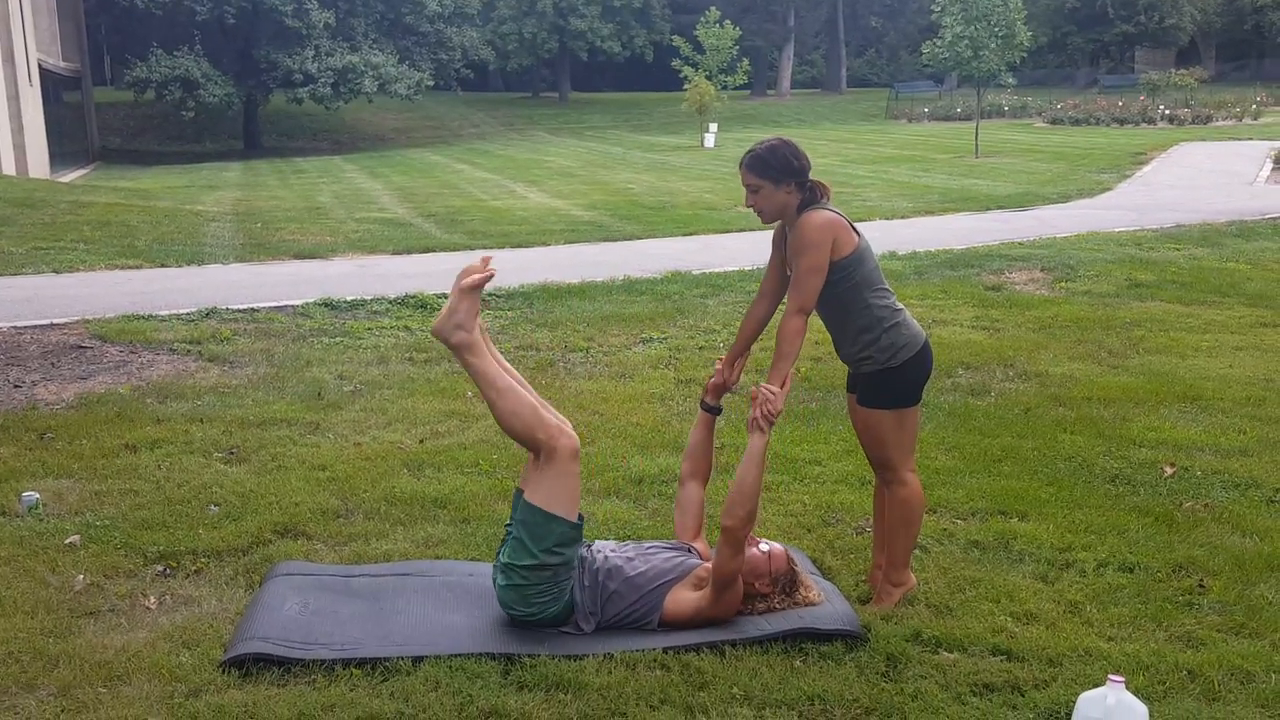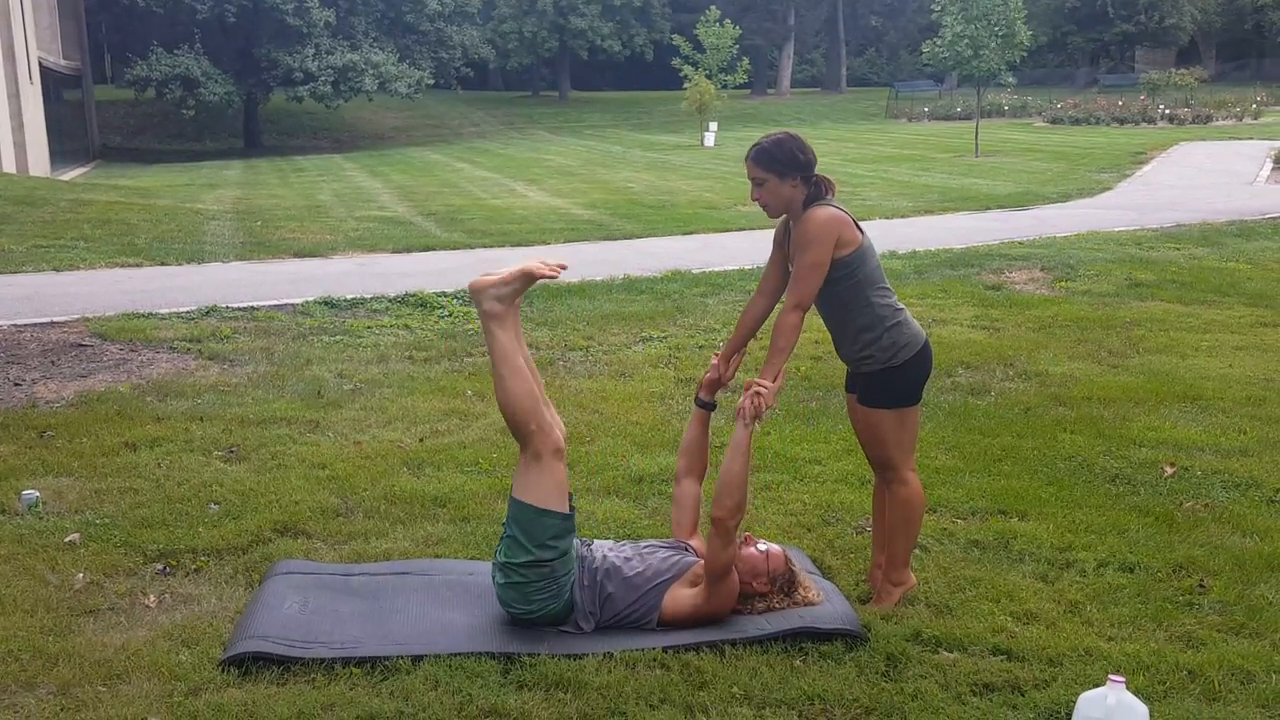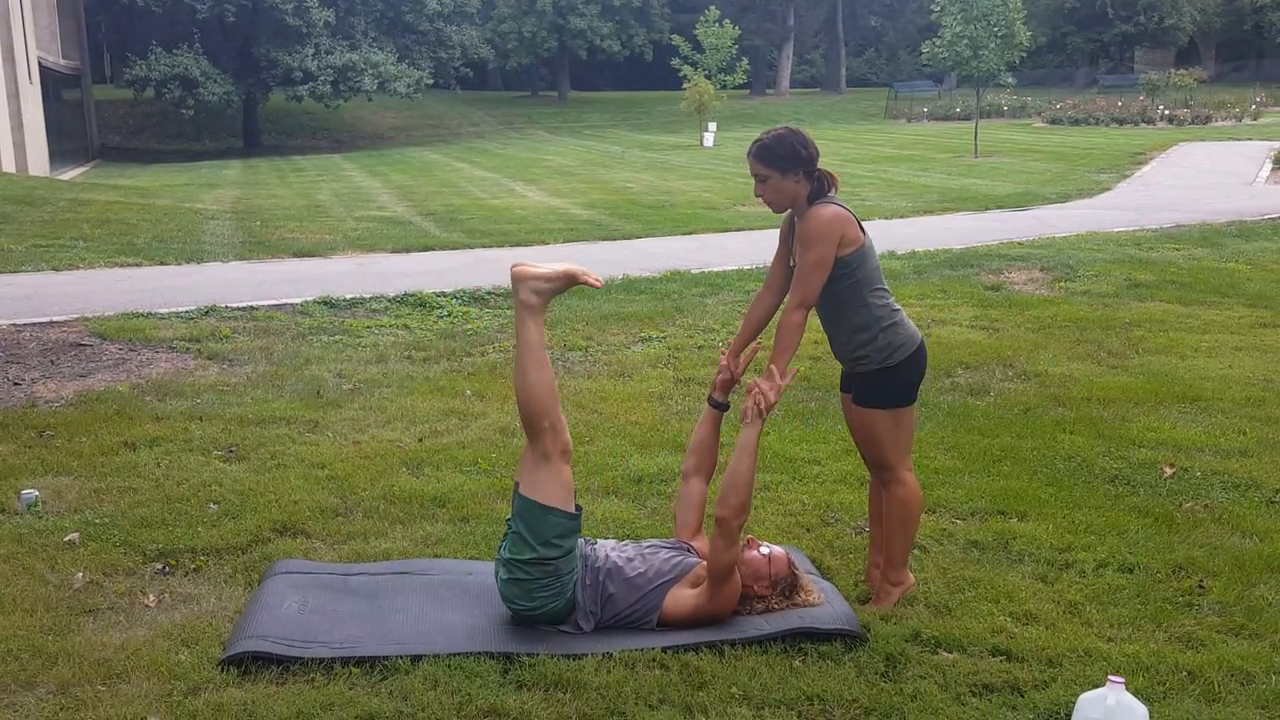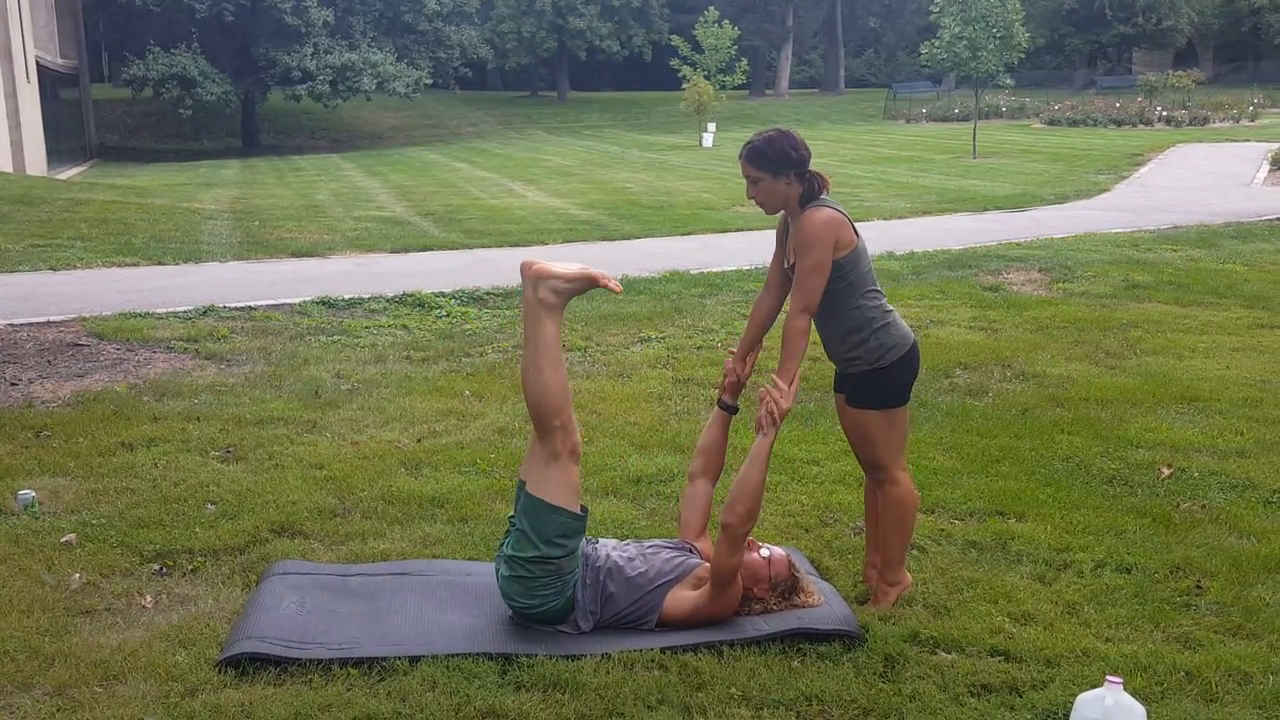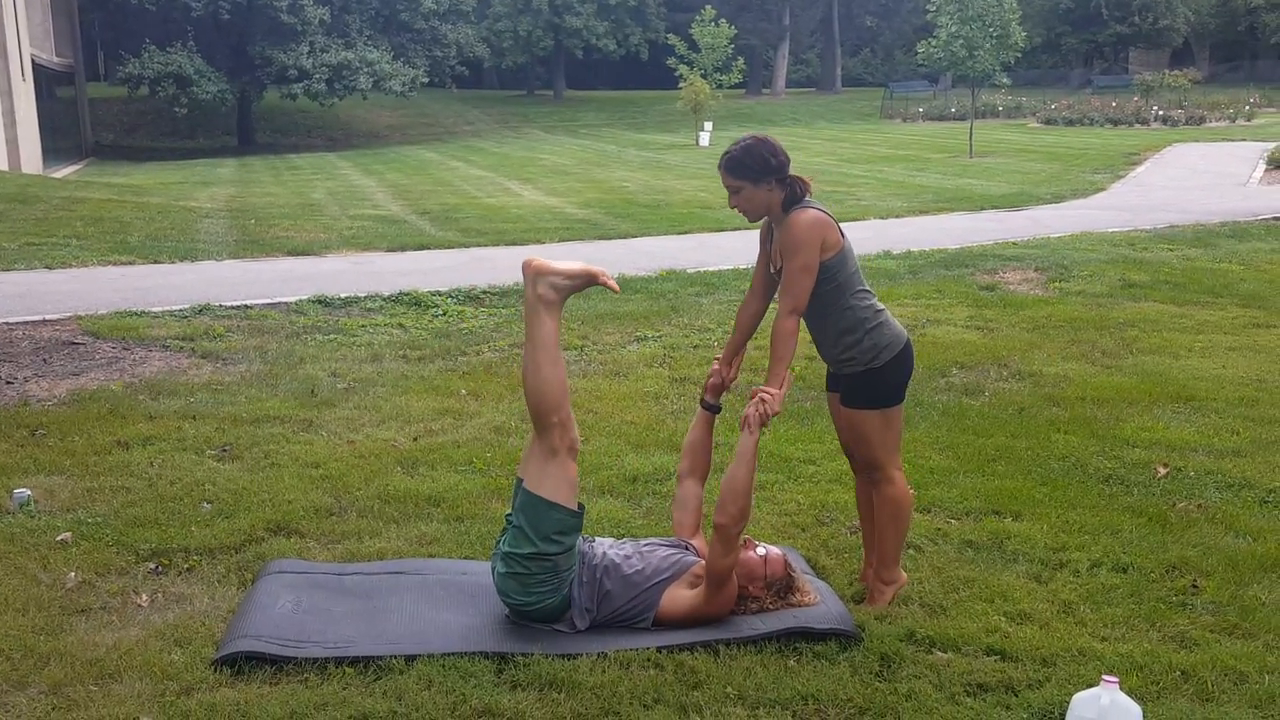
dt=0.2s
person 1, frame 1
left shoulder: (815, 226)
right shoulder: (788, 231)
left elbow: (796, 312)
right elbow: (765, 301)
left wrist: (774, 387)
right wrist: (729, 362)
left hip: (896, 358)
right hip: (868, 360)
left knee: (897, 471)
right knee: (881, 468)
left ankle: (898, 576)
right ankle: (880, 566)
person 1, frame 2
left shoulder: (821, 222)
right shoulder: (790, 228)
left elbow: (794, 308)
right elbow: (764, 297)
left wrist: (767, 381)
right wrist: (725, 357)
left hip: (896, 358)
right hip: (866, 359)
left knee: (897, 471)
right knee: (881, 468)
left ankle: (899, 575)
right ankle: (880, 566)
person 1, frame 3
left shoulder: (825, 219)
right shoulder: (796, 222)
left elbow: (798, 306)
right elbow: (770, 293)
left wrist: (772, 378)
right wrist: (733, 353)
left hip: (891, 358)
right hip: (862, 360)
left knee: (894, 470)
right knee: (877, 467)
left ankle: (897, 576)
right ankle: (878, 566)
person 1, frame 4
left shoulder: (819, 222)
right shoulder: (790, 223)
left elbow: (801, 311)
right elbow: (771, 295)
left wrist: (783, 385)
right wrist: (740, 356)
left hip: (882, 358)
right hip: (855, 361)
left knee: (888, 470)
right knee: (872, 467)
left ankle: (893, 575)
right ankle: (874, 566)
person 1, frame 5
left shoulder: (803, 224)
right shoulder: (774, 227)
left elbow: (790, 313)
right elbow: (756, 298)
left wrist: (773, 388)
right wrist: (727, 359)
left hip: (877, 358)
right hip: (847, 361)
left knee: (883, 470)
right knee: (861, 466)
left ankle: (889, 575)
right ankle: (871, 567)
person 2, frame 1
left shoulder: (721, 600)
right shoulder: (698, 557)
left elbow: (734, 524)
right elbow: (692, 477)
left wrist: (759, 436)
right wrist: (711, 402)
left hip: (539, 593)
right hip: (538, 581)
left knee: (557, 443)
right knee: (552, 434)
left ankle: (465, 340)
right ankle: (470, 334)
person 2, frame 2
left shoulder: (717, 595)
right shoulder: (696, 556)
left elbow: (725, 516)
right elbow: (687, 475)
left wrist: (744, 427)
right wrist: (706, 398)
left hip: (539, 590)
right hip: (552, 574)
left knee: (543, 442)
right knee: (544, 434)
left ankle: (497, 307)
right ankle: (502, 306)
person 2, frame 3
left shoulder: (719, 596)
right shoulder: (698, 558)
left elbow: (729, 517)
right elbow: (694, 474)
left wrist: (754, 426)
right wrist: (718, 398)
left hip: (541, 588)
left knee: (551, 443)
right knee: (549, 435)
left ankle: (531, 302)
right ankle: (531, 297)
person 2, frame 4
left shoulder: (721, 599)
right shoulder: (699, 557)
left elbow: (735, 522)
right elbow: (700, 476)
left wrist: (766, 435)
right wrist: (728, 400)
left hip: (544, 588)
right hip: (544, 573)
left knee: (560, 442)
right knee: (552, 433)
left ankle: (548, 298)
right ankle: (541, 293)
person 2, frame 5
left shoulder: (716, 597)
right shoulder: (695, 556)
left elbow: (727, 523)
right elbow: (690, 476)
left wrist: (751, 434)
right wrist: (711, 400)
left hip: (540, 586)
right hip: (533, 573)
left knee: (558, 439)
right knee: (552, 431)
left ankle: (546, 294)
right ankle: (544, 291)
